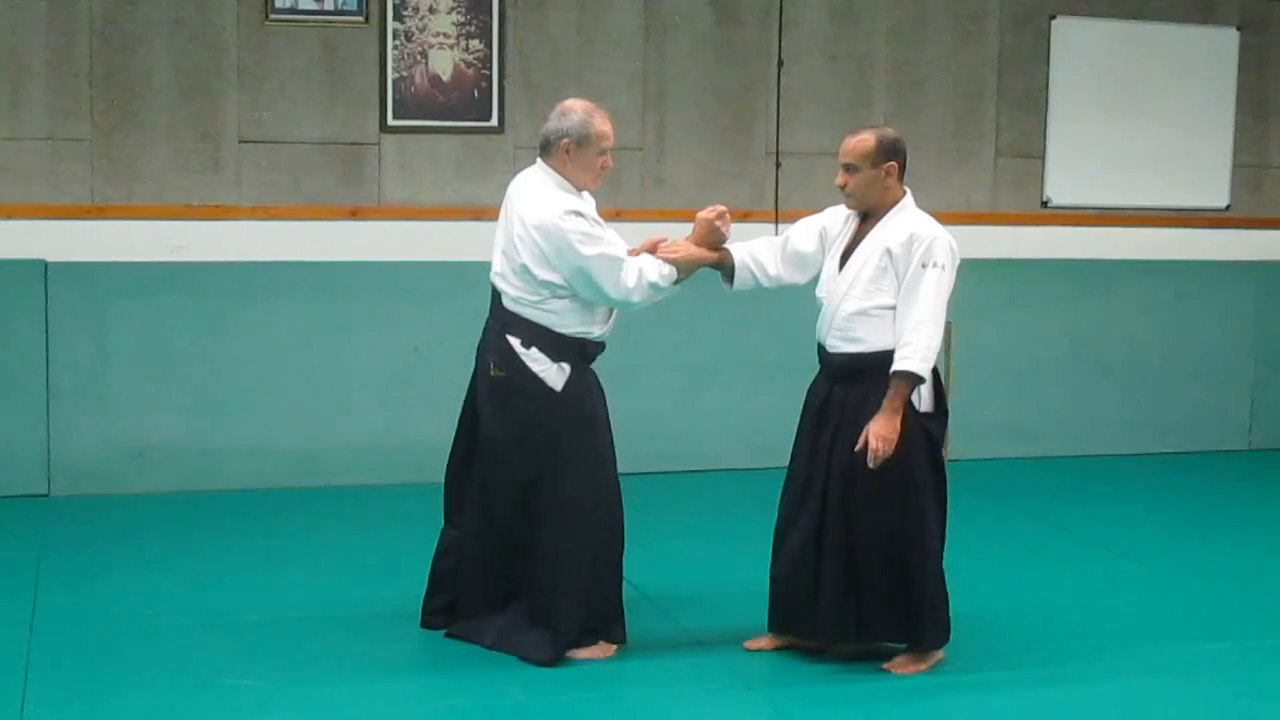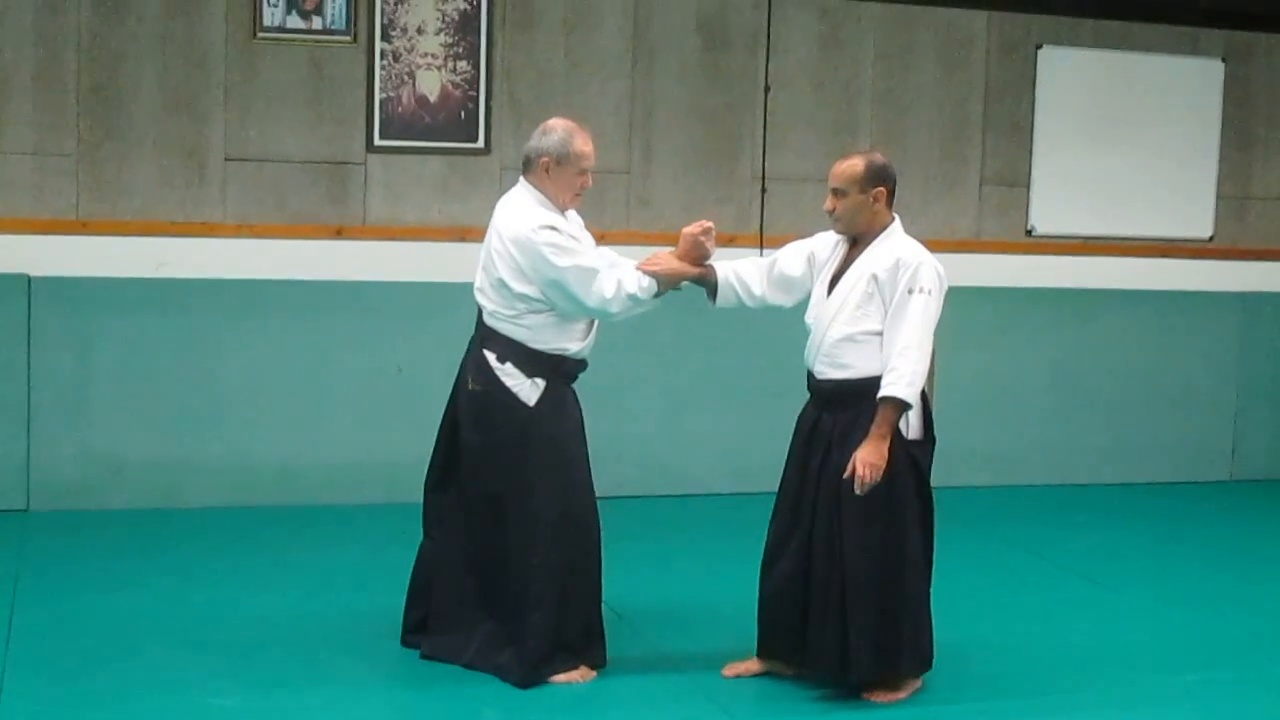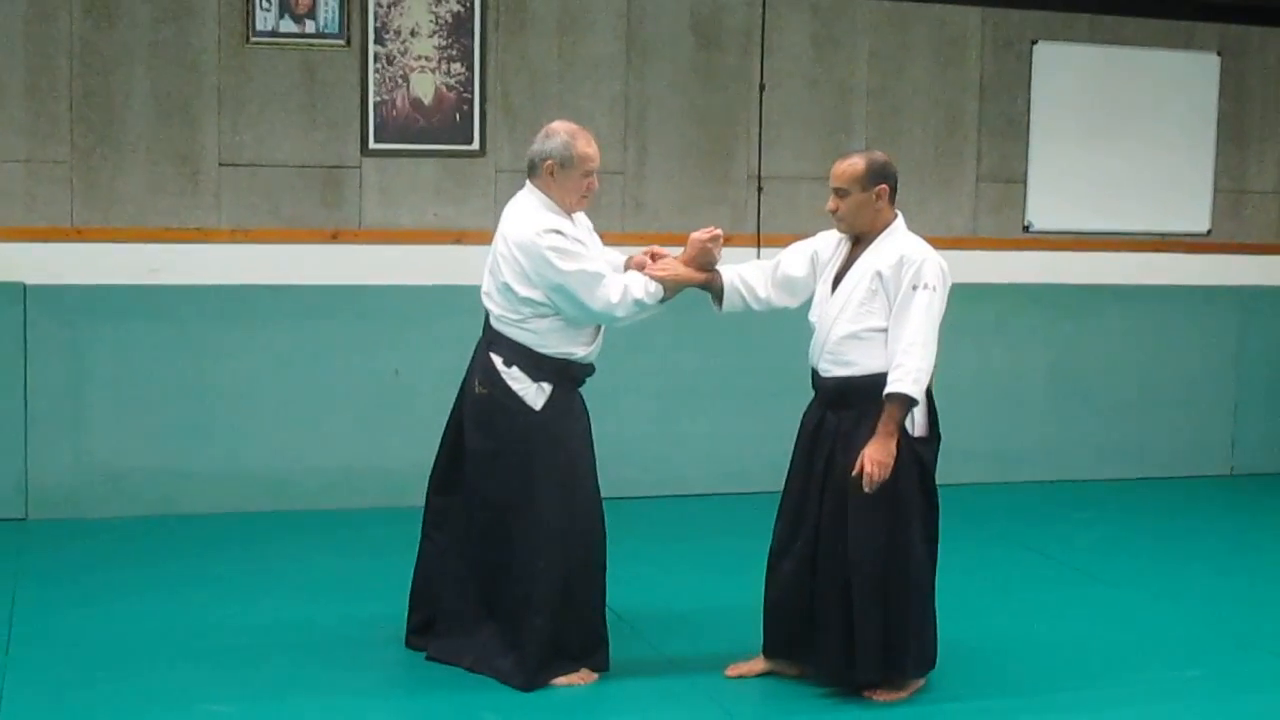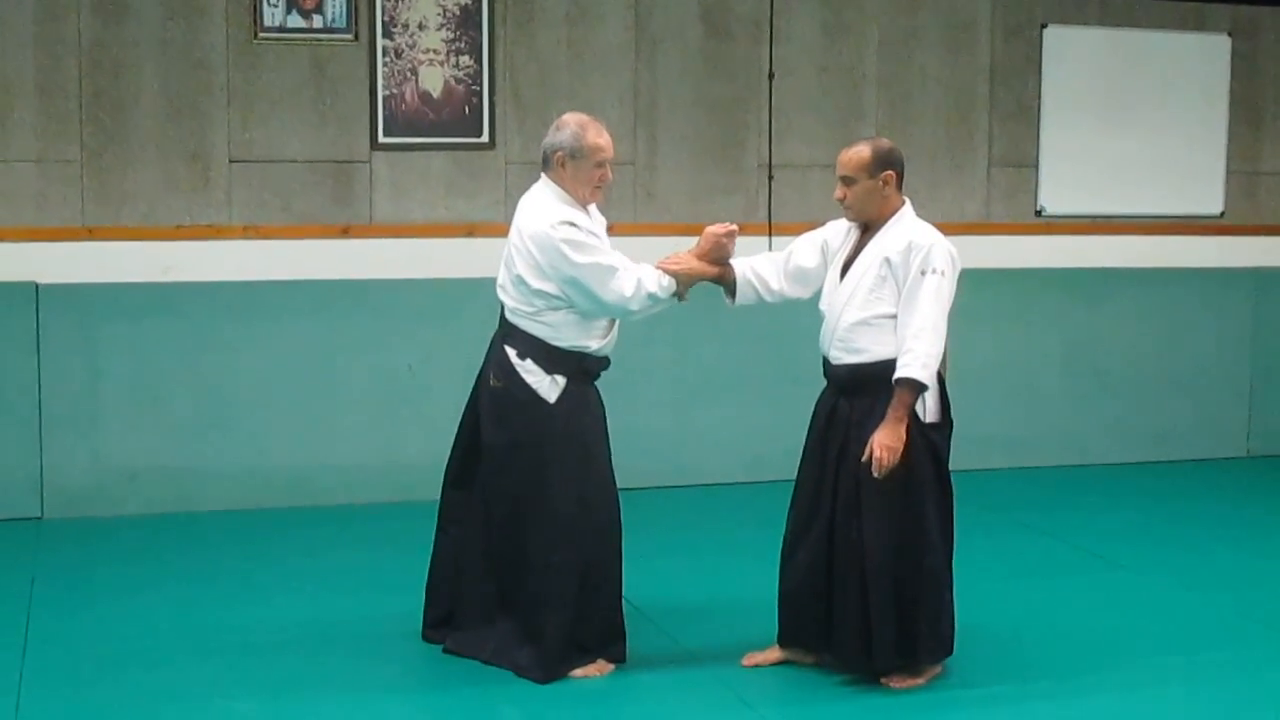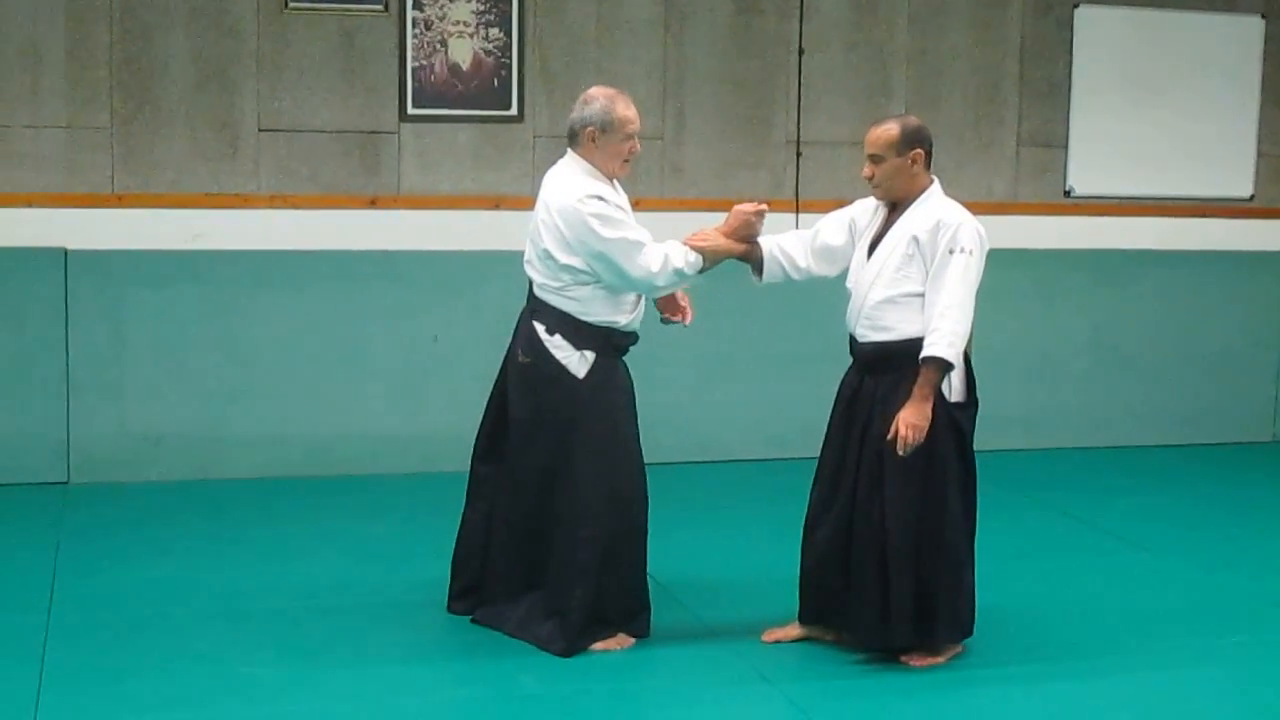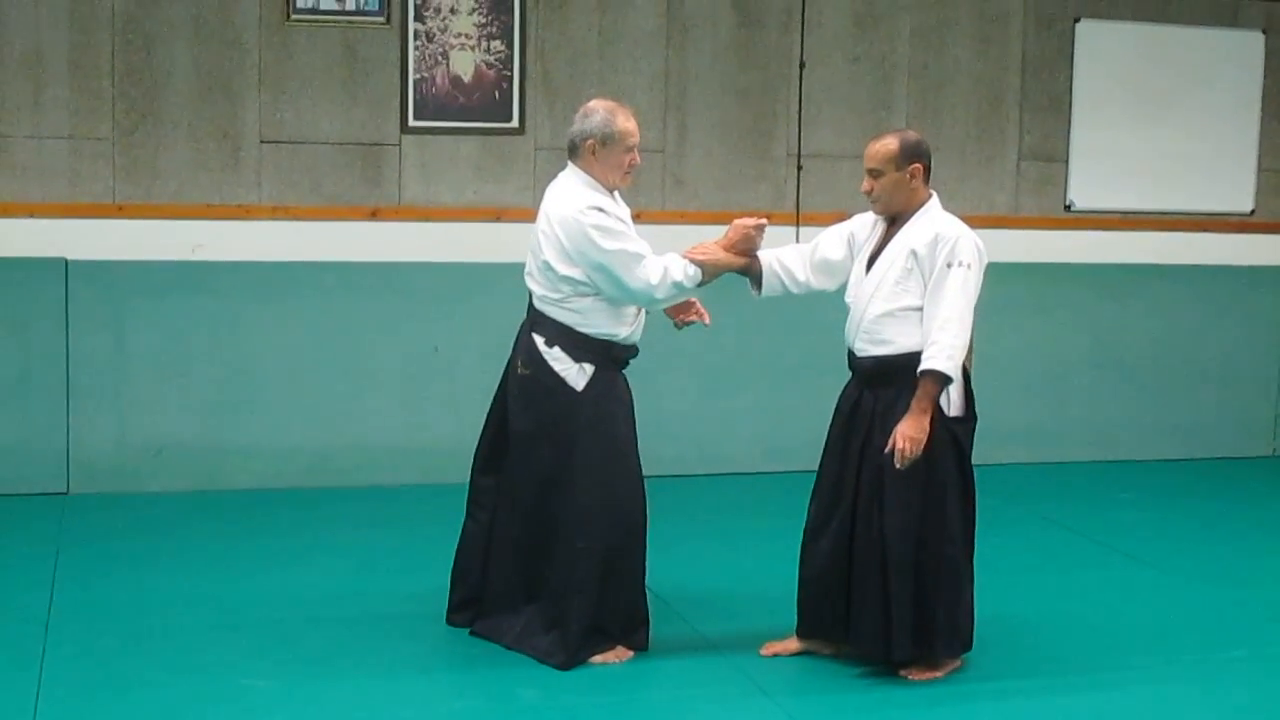
dt=0.5s
person 1, frame 1
left shoulder: (531, 184)
right shoulder: (558, 215)
right elbow: (625, 286)
left wrist: (629, 253)
right wrist: (694, 249)
left hip: (512, 355)
right hip: (545, 368)
left knee: (494, 484)
right knee: (577, 497)
left ankle: (468, 604)
right ankle: (568, 628)
person 1, frame 2
left shoulder: (537, 207)
right shoulder: (534, 230)
left elbow: (595, 264)
right elbow: (604, 293)
right wrist: (677, 263)
left hip: (499, 376)
right hip: (523, 387)
left knee: (475, 502)
right knee: (551, 517)
left ankle: (443, 623)
right ankle: (546, 650)
person 1, frame 3
left shoulder: (551, 211)
right shoulder: (538, 234)
left elbow: (595, 269)
right elbow: (608, 301)
left wrist: (629, 263)
right wrist: (685, 268)
left hip: (506, 381)
right hip: (529, 391)
left knee: (476, 505)
right knee: (556, 521)
left ankle: (447, 624)
right ankle: (548, 655)
person 1, frame 4
left shoulder: (565, 205)
right shoulder: (553, 225)
left elbow: (608, 274)
right elbow: (620, 293)
left wrist: (663, 279)
right wrist: (697, 262)
left hip: (520, 374)
right hip: (545, 384)
left knee: (492, 497)
right knee: (572, 512)
left ankle: (465, 618)
right ankle: (565, 646)
person 1, frame 5
left shoulder: (580, 179)
right shoulder: (581, 200)
left elbow: (622, 261)
right elbow: (646, 266)
left wrist: (660, 291)
right wrist: (724, 238)
left hip: (550, 348)
right hip: (573, 358)
left knee: (524, 473)
right knee: (598, 488)
left ankle: (491, 589)
right ankle: (584, 620)
person 1, frame 6
left shoulder: (584, 192)
right shoulder: (582, 211)
left elbow: (624, 274)
right elbow: (647, 279)
left wrist: (670, 298)
right wrist: (724, 252)
left hip: (550, 361)
right hip: (572, 371)
left knee: (525, 485)
right knee: (596, 501)
left ankle: (492, 602)
right ankle: (582, 633)
person 2, frame 1
left shoulder: (924, 239)
right shoulder: (835, 223)
left elbow: (920, 333)
right elbow: (775, 257)
left wrist: (890, 413)
right wrist: (706, 255)
left hip: (891, 392)
right hip: (834, 387)
left knee: (899, 521)
right knee: (809, 510)
left ankle: (925, 638)
right ankle: (803, 624)
person 2, frame 2
left shoulder: (911, 264)
right shoulder: (826, 248)
left elbow: (907, 359)
right elbow: (762, 277)
left wrist: (878, 439)
right wrist: (691, 271)
left hip: (879, 420)
right hip: (825, 414)
left knee: (881, 549)
right knee: (797, 536)
left ankle: (901, 668)
right ankle: (785, 650)
person 2, frame 3
left shoulder: (914, 261)
right shoulder: (829, 247)
left elbow: (913, 355)
right elbow: (765, 280)
left wrist: (885, 435)
right wrist: (696, 277)
left hip: (883, 417)
right hip: (829, 412)
left knee: (885, 548)
right knee: (803, 536)
left ankle: (903, 667)
right ankle: (790, 650)
person 2, frame 4
left shoulder: (923, 246)
right shoulder: (839, 236)
left elbow: (922, 341)
right elbow: (778, 272)
left wrist: (895, 422)
right wrist: (711, 270)
left hip: (897, 404)
right hip: (842, 400)
left knee: (901, 535)
right knee: (818, 523)
left ankle: (919, 655)
right ankle: (806, 639)
person 2, frame 5
left shoulder: (950, 226)
right shoulder: (864, 216)
left elbow: (947, 322)
right elbow: (801, 251)
left wrist: (917, 403)
right wrist: (732, 245)
left hip: (916, 382)
right hip: (864, 377)
left knee: (917, 511)
right knee: (838, 503)
left ankle: (939, 634)
right ankle: (827, 616)
person 2, frame 6
left shoulder: (950, 239)
right shoulder: (866, 228)
left elbow: (947, 334)
right elbow: (804, 264)
left wrist: (919, 412)
right wrist: (740, 261)
left hip: (921, 396)
right hip: (866, 392)
left knee: (922, 526)
right knee: (839, 514)
left ankle: (938, 647)
right ankle: (824, 630)
